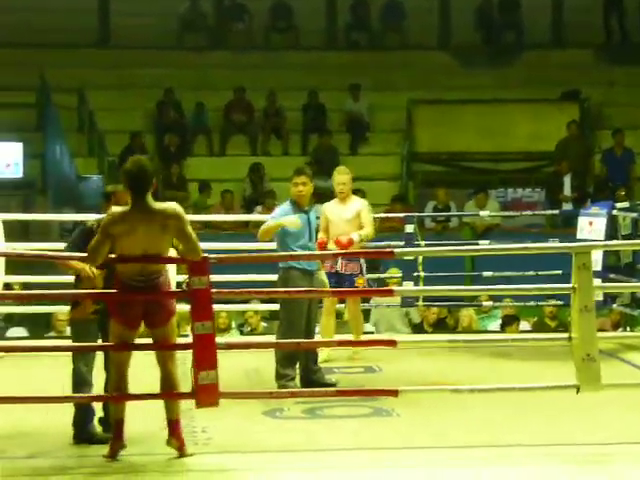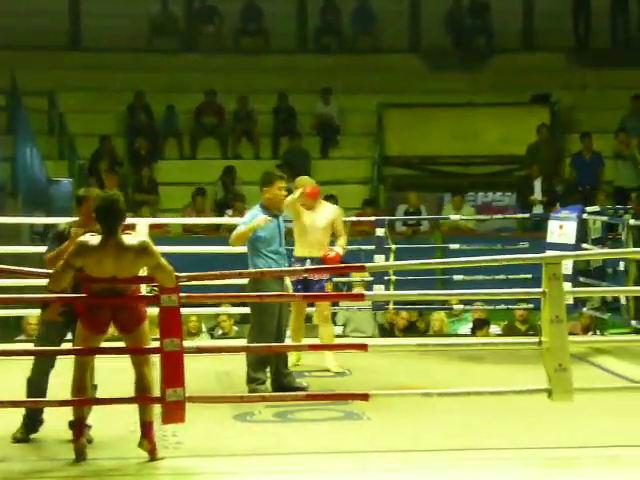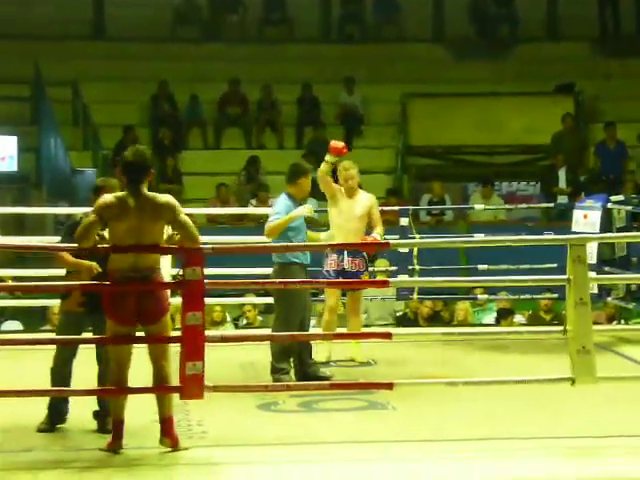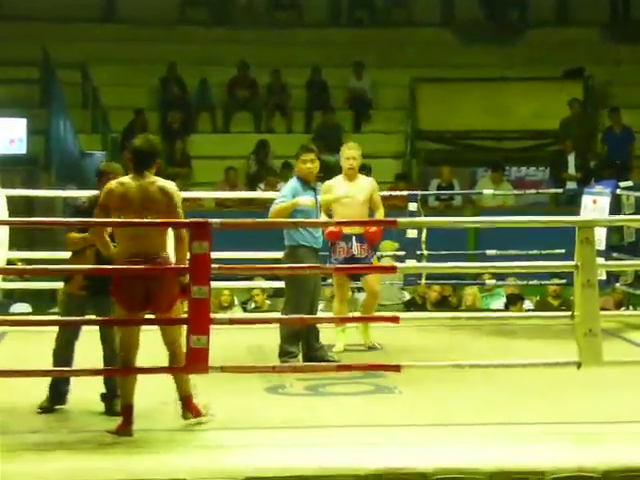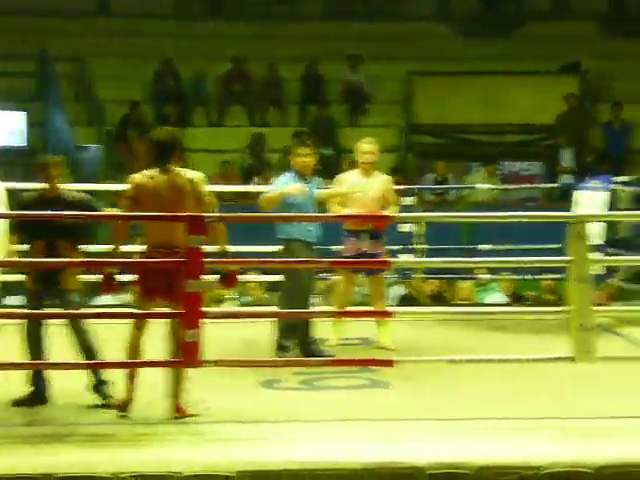
dt=0.5s
person 1, frame 1
left shoulder: (116, 217)
right shoulder: (171, 213)
left elbow: (93, 258)
right elbow: (195, 254)
left wrist: (112, 248)
left hip: (126, 293)
right hip: (158, 292)
left knee: (119, 367)
right knee: (168, 363)
left ankle: (117, 436)
right ankle: (174, 431)
person 1, frame 2
left shoulder: (84, 247)
right shoulder: (141, 248)
left elbow: (55, 285)
right elbow: (169, 281)
left hip: (96, 303)
right hip: (128, 302)
left knee: (82, 365)
right knee: (143, 366)
left ankle: (79, 434)
right ankle: (147, 435)
person 1, frame 3
left shoulder: (109, 204)
right shoulder: (164, 204)
left elbow: (82, 239)
right elbow: (193, 241)
left hip: (119, 289)
right hip: (152, 287)
left knee: (119, 365)
right knee: (161, 361)
left ankle: (117, 435)
right ankle: (167, 430)
person 1, frame 4
left shoulder: (112, 189)
right shoulder: (166, 188)
left elbow: (96, 232)
right elbow: (180, 234)
right wrist: (181, 270)
left hip: (127, 273)
right hip: (160, 270)
left knee: (127, 350)
right knee: (174, 342)
left ankle: (127, 419)
right ankle: (187, 403)
person 1, frame 5
left shoulder: (138, 182)
right shoulder: (194, 180)
left elbow: (122, 225)
right elbow: (214, 221)
left hip: (152, 259)
right hip: (182, 261)
left knee: (139, 326)
right knee: (180, 335)
left ankle: (130, 387)
right ankle: (176, 402)
person 2, frame 1
right shoulder: (89, 230)
right elbow: (64, 258)
right wrist: (81, 266)
right hip: (87, 307)
right knee: (83, 366)
left ankle: (111, 422)
right ankle: (83, 426)
person 2, frame 2
right shoulder: (63, 232)
right elbow: (49, 261)
right wrist: (70, 244)
right hip: (57, 310)
right knee: (41, 366)
right ankle: (30, 422)
person 2, frame 3
right shoulder: (78, 224)
right elbow: (61, 256)
right wrist: (84, 264)
right hip: (76, 301)
left knee: (108, 361)
right knee: (63, 358)
left ankle: (105, 414)
right ankle: (55, 412)
person 2, frame 4
right shoulder: (84, 207)
right elbow: (70, 240)
right wrist: (92, 236)
left hip: (109, 286)
right hip: (78, 284)
left knee: (111, 344)
right knee: (64, 339)
left ankle: (112, 396)
right ankle: (57, 391)
person 2, frame 5
left shoulder: (78, 201)
right shoulder: (28, 202)
right elbow: (19, 233)
left hip: (66, 277)
right hip: (37, 277)
left knee: (79, 330)
right knee: (33, 333)
left ankle: (100, 384)
right ankle: (38, 389)
person 3, frame 1
left shoulder: (311, 212)
right shoulder: (284, 211)
right elbow: (262, 236)
left wrist: (320, 271)
right wrist: (280, 222)
left hip: (311, 275)
right hip: (292, 275)
left knee: (309, 330)
right knee: (291, 330)
left ankle: (311, 374)
right ankle: (285, 378)
person 3, frame 2
left shoulder: (279, 216)
right shoulder: (255, 215)
right elbow: (234, 240)
right wrist: (253, 226)
left hip: (278, 280)
right hip: (263, 281)
left knee: (279, 333)
right knee: (262, 334)
left ankle: (282, 379)
right ankle: (256, 382)
person 3, frame 3
left shoulder: (296, 204)
right shoulder: (283, 204)
right elbow: (269, 231)
left wrist: (319, 237)
right wrist: (293, 215)
left hip: (299, 269)
right hip: (288, 269)
left knee: (302, 323)
right knee: (286, 323)
left ankle: (305, 368)
right ankle: (280, 372)
person 3, frame 4
left shoulder: (313, 188)
right shoulder: (292, 187)
right elbow: (273, 214)
right wrist: (295, 202)
left hip: (312, 253)
right hip: (298, 253)
left knee: (311, 307)
right knee: (296, 307)
left ankle: (313, 350)
right ankle: (288, 354)
person 3, frame 5
left shoulder: (313, 182)
right shoulder: (286, 180)
right elbow: (264, 203)
left wrist: (337, 192)
right wrist: (285, 191)
left hip: (309, 245)
right hip: (293, 246)
left knee: (304, 299)
right knee: (292, 299)
left ankle: (306, 344)
right ankle: (285, 347)
person 4, frame 1
left shoulder: (361, 204)
right shoulder: (327, 207)
left elbow: (370, 230)
right elbow: (323, 231)
left wrist: (355, 237)
right wrist: (321, 241)
left hip: (353, 259)
right hip: (331, 260)
left knee: (353, 307)
right knee: (328, 306)
right ankle: (326, 348)
person 4, frame 2
left shoulder: (333, 211)
right shoulder: (296, 208)
left elbow: (342, 236)
right elbow: (287, 204)
left wrist: (338, 250)
right wrist: (300, 192)
left hip: (321, 265)
right hip: (299, 264)
left knee: (324, 314)
right knee: (297, 312)
left ankle: (329, 358)
right ankle: (295, 353)
person 4, frame 3
left shoulder: (369, 199)
right shoulder: (333, 193)
left elbow: (378, 225)
right elbow: (321, 176)
left wrist: (376, 237)
right wrist: (331, 158)
left hip: (357, 256)
right hip: (334, 255)
left knee: (354, 306)
right knee: (331, 304)
left ankle: (355, 349)
right ankle: (328, 347)
person 4, frame 4
left shoulder: (370, 183)
right shoulder: (330, 186)
left elbow: (379, 209)
right elbow: (321, 212)
left wrist: (378, 225)
right wrist: (327, 226)
left hip: (364, 241)
right hip: (340, 242)
left knee: (374, 290)
right knee: (341, 293)
left ankle: (364, 327)
right ankle: (341, 336)
person 4, frame 5
left shoulder: (385, 180)
right shoulder: (344, 179)
left elbow: (393, 205)
right elbow: (333, 206)
left wrist: (387, 215)
right wrist: (350, 212)
left hip: (375, 237)
right hip: (352, 236)
left knee: (378, 289)
right knee: (346, 287)
left ankle: (383, 334)
right ankle: (336, 328)
